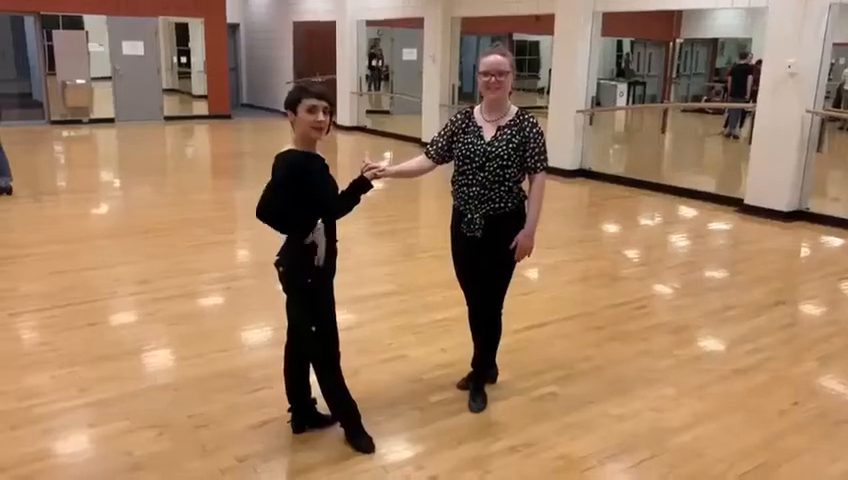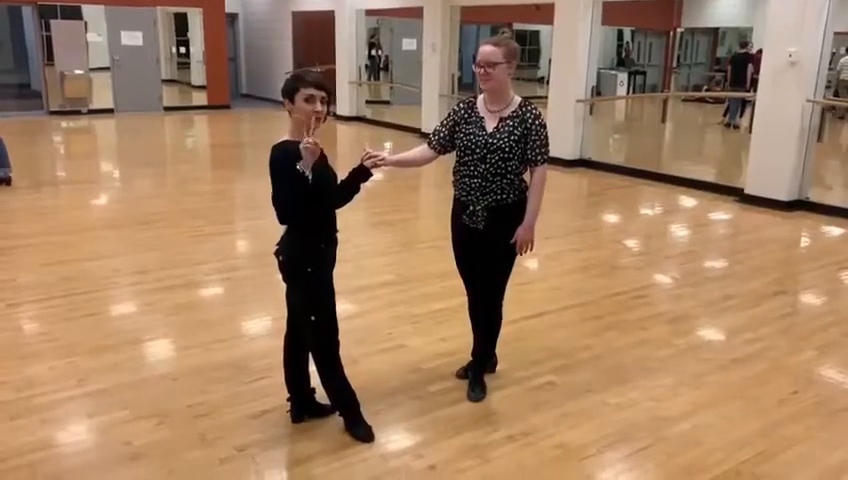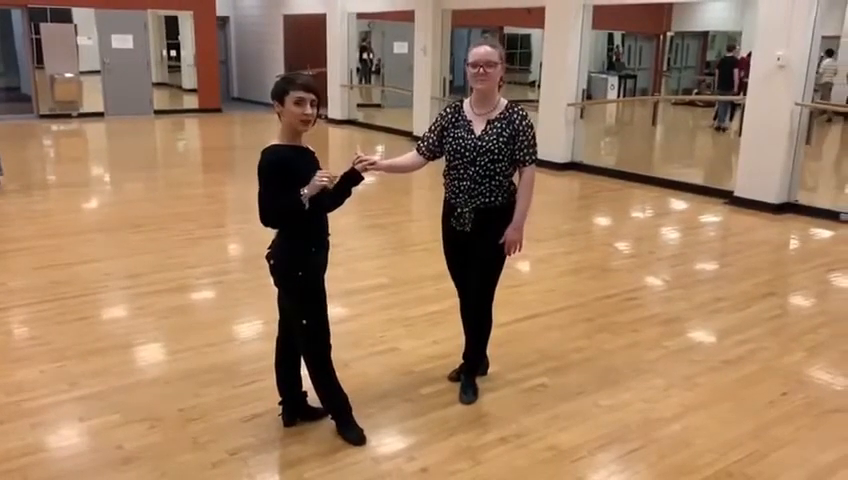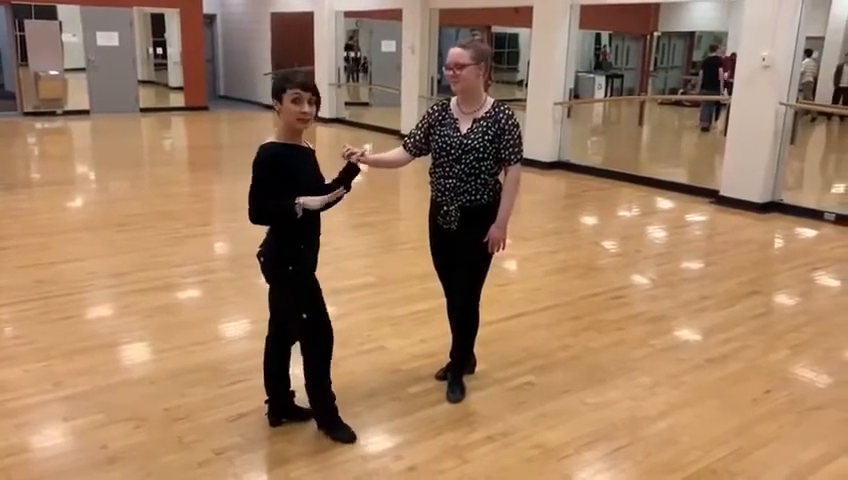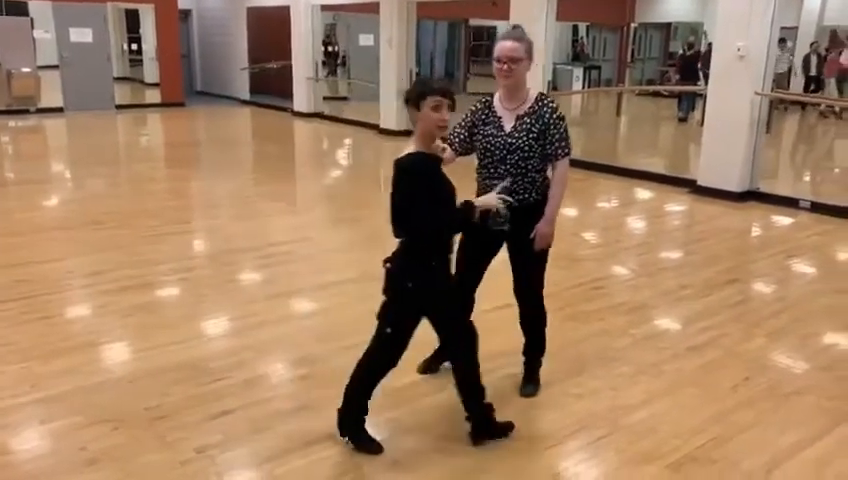
dt=1s
person 1, frame 1
left shoulder: (314, 162)
right shoulder: (290, 163)
left elbow: (331, 210)
right elbow: (266, 211)
left wrist: (362, 183)
right wrist: (309, 231)
left hip: (315, 265)
right hip: (303, 266)
left knee: (302, 340)
right knee: (323, 345)
left ankle: (303, 413)
right ankle: (350, 421)
person 1, frame 2
left shoulder: (314, 152)
right shoulder: (284, 154)
left elbow: (332, 199)
right elbow: (285, 211)
left wrist: (362, 171)
right wrist: (305, 167)
left hip: (317, 251)
right hip: (302, 255)
left knee: (301, 330)
right knee: (323, 335)
left ankle: (302, 402)
right ankle: (349, 410)
person 1, frame 3
left shoulder: (306, 154)
right shoulder: (273, 159)
left elbow: (324, 205)
right elbow: (269, 216)
left wrist: (353, 175)
right wrist: (306, 192)
left hip: (309, 256)
right hip: (293, 260)
left knee: (292, 334)
right knee: (315, 339)
left ankle: (293, 406)
right ankle: (341, 414)
person 1, frame 4
left shoulder: (306, 152)
right shoulder: (270, 155)
left elbow: (320, 198)
right elbow: (257, 212)
left wrist: (349, 171)
right wrist: (298, 204)
left hip: (299, 255)
right hip: (286, 258)
left knee: (283, 331)
right knee: (317, 334)
left ankle: (280, 405)
right ankle: (325, 414)
person 1, frame 5
left shoulder: (429, 161)
right shoulder: (410, 167)
right elbow: (408, 227)
right wrist: (472, 208)
left hip: (435, 270)
right hip: (412, 274)
left knee: (463, 341)
right knee: (387, 348)
left ankle: (481, 421)
right ankle: (351, 419)
person 2, frame 1
left shoulder: (526, 126)
right shoulder: (461, 121)
left elbow: (537, 179)
right elbow: (429, 159)
left wrist: (529, 228)
right wrist: (389, 171)
left hip: (503, 227)
right hip: (464, 224)
left knee: (489, 302)
right knee: (474, 301)
left ankle: (479, 377)
right ankle: (487, 366)
person 2, frame 2
left shoulder: (529, 117)
right shoulder: (463, 110)
left elbow: (538, 171)
right elbow: (431, 149)
left wrist: (529, 222)
right wrist: (390, 159)
left hip: (504, 218)
right hip: (465, 214)
left knee: (489, 294)
right knee: (473, 291)
left ankle: (479, 367)
right ankle: (486, 356)
person 2, frame 3
left shoulder: (515, 119)
right shoulder: (451, 114)
left elbow: (527, 172)
right elbow: (421, 156)
left wrist: (517, 224)
right wrist: (381, 164)
left hip: (493, 221)
right hip: (455, 217)
left knee: (479, 296)
right knee: (465, 294)
left ankle: (470, 370)
right ankle: (477, 358)
person 2, frame 4
left shoulder: (501, 117)
right shoulder: (438, 112)
left elbow: (512, 172)
right elbow: (406, 153)
left wrist: (501, 222)
right wrist: (367, 158)
left hip: (479, 219)
right hip: (442, 216)
left knee: (466, 295)
right knee: (452, 293)
left ankle: (458, 368)
right ankle: (465, 357)
person 2, frame 5
left shoulder: (547, 110)
right shoulder: (482, 109)
left elbow: (560, 166)
right elbow: (451, 151)
left wrist: (549, 217)
left hip: (528, 215)
right hip: (485, 214)
left knee: (529, 295)
right knee: (461, 283)
left ankle: (532, 368)
right ankle: (448, 349)
